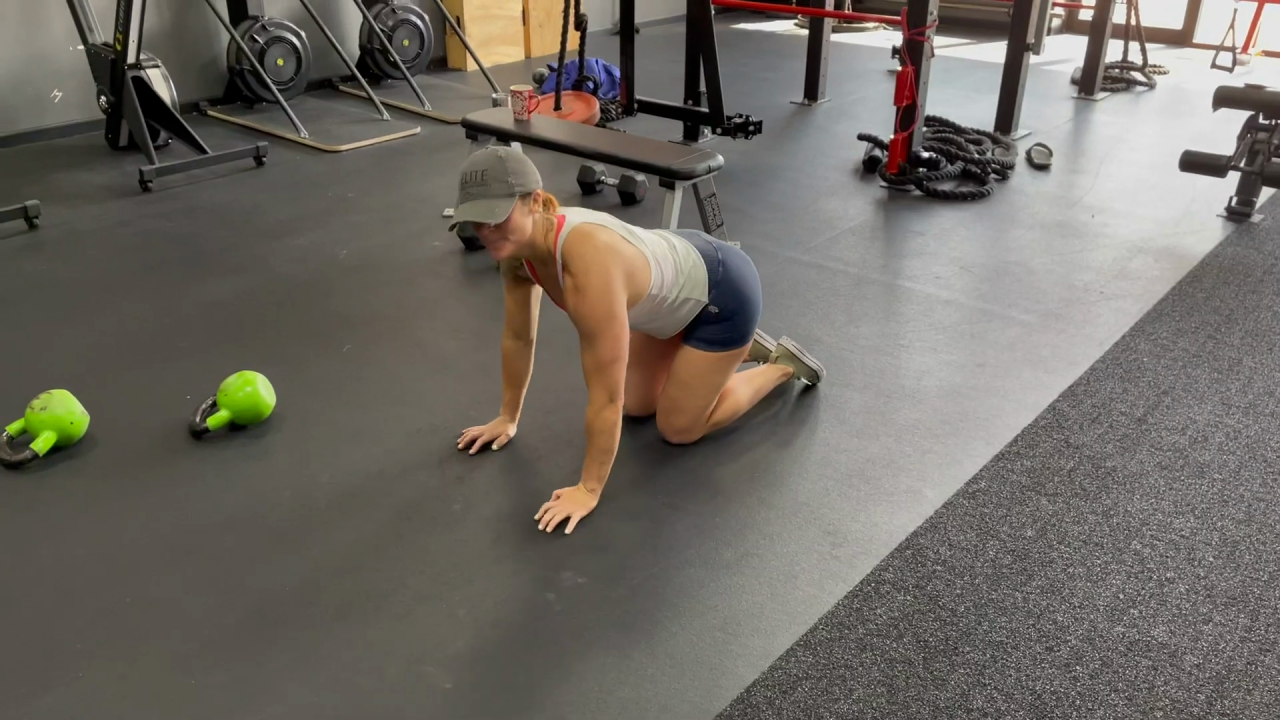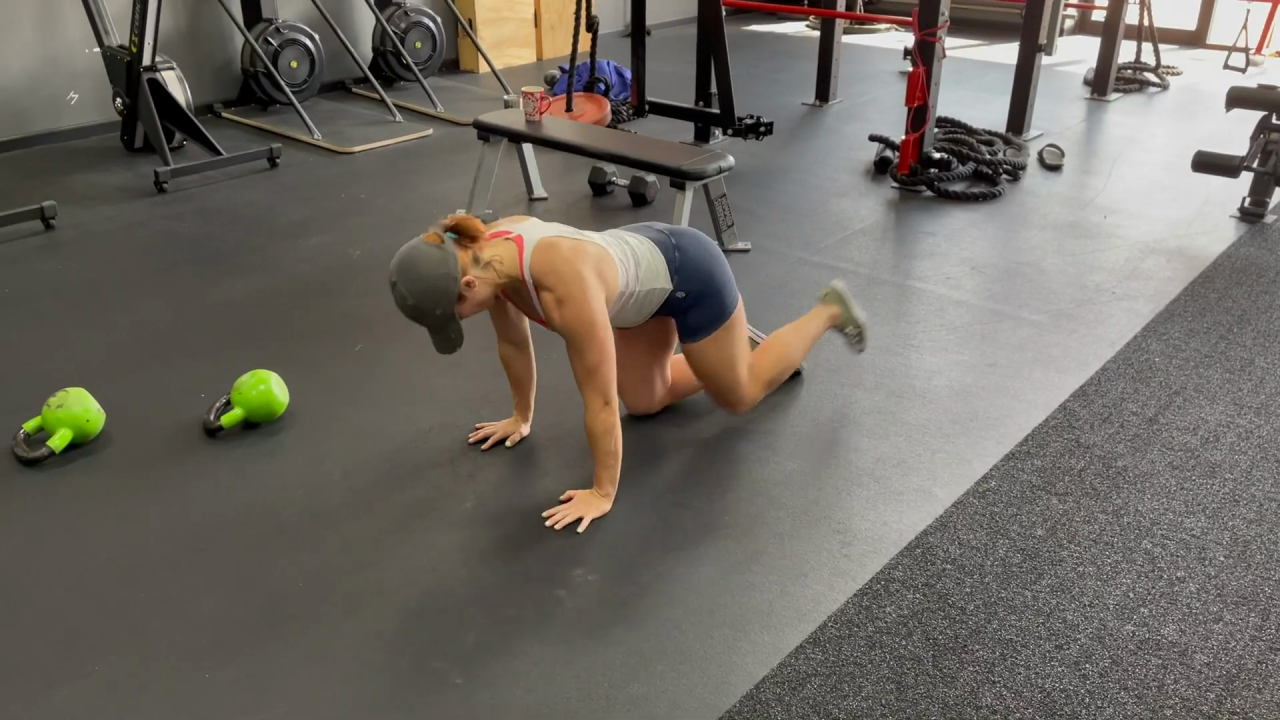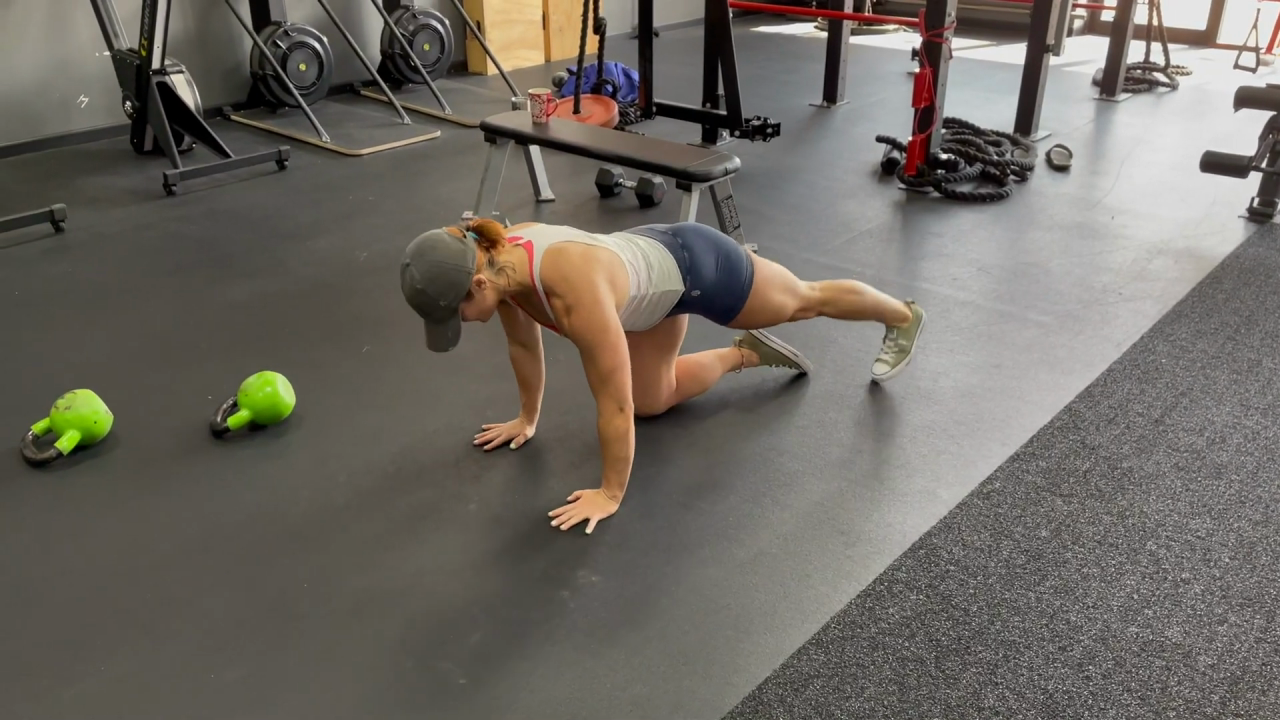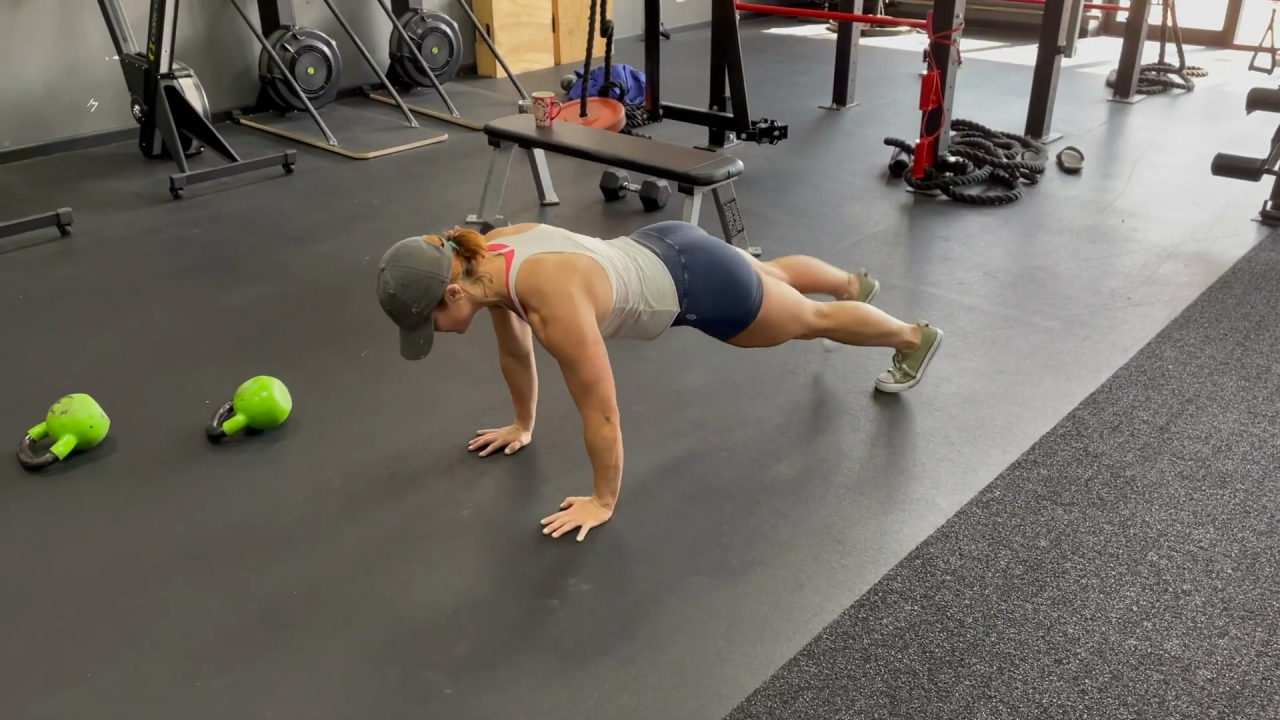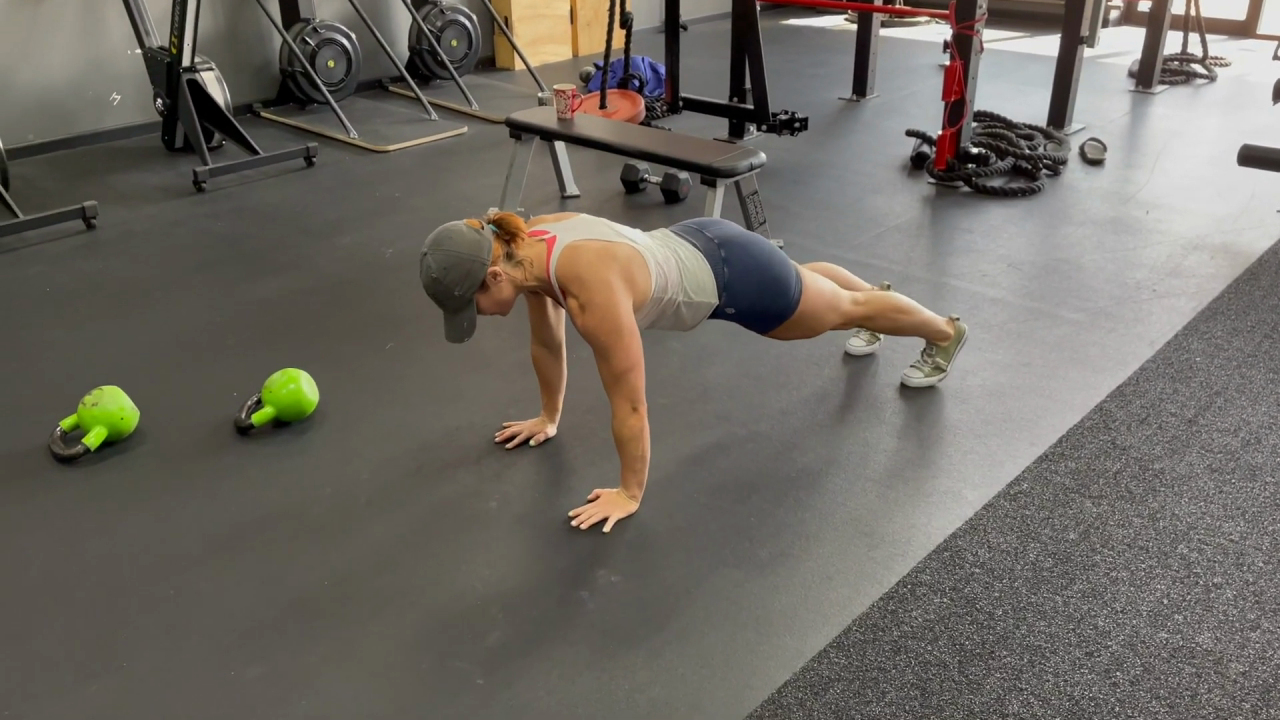
dt=1s
person 1, frame 1
left shoulder: (590, 268)
right shoulder: (516, 245)
left elbow: (605, 397)
right elbow: (517, 337)
left wrist: (588, 490)
right wrist: (507, 418)
left hip: (724, 292)
right hip: (679, 273)
left knee: (678, 428)
right knee: (638, 406)
left ankle: (783, 366)
right ankle: (743, 350)
person 1, frame 2
left shoulder: (563, 286)
right shoulder: (480, 258)
left elbow: (600, 399)
right elbow: (513, 342)
left wrist: (602, 493)
right wrist: (521, 417)
left hip: (688, 273)
right hip: (645, 258)
left knee: (739, 394)
right knee: (643, 401)
left ankle: (828, 312)
right ankle: (734, 346)
person 1, frame 3
left shoulder: (576, 292)
right shoulder: (496, 260)
left elbow: (614, 404)
right elbow: (523, 343)
left wrist: (610, 494)
right wrist: (527, 418)
left hip: (695, 267)
right hip: (648, 261)
left knee: (806, 301)
right knee: (652, 401)
left ankle: (902, 315)
right ankle: (745, 353)
person 1, frame 4
left shoulder: (552, 301)
right shoulder: (488, 259)
left elbow: (601, 414)
right elbow: (514, 351)
left wrist: (602, 501)
right wrist: (522, 425)
left hip: (697, 284)
right hip: (659, 248)
left knee: (812, 319)
right knee: (774, 275)
left ankle: (914, 338)
right ankle: (852, 285)
person 1, frame 5
left shoulder: (590, 288)
right shoulder: (528, 247)
left elbow: (629, 402)
right elbow: (546, 342)
left wrist: (630, 493)
right wrist: (548, 417)
left hip: (735, 277)
right hip: (696, 245)
left knee: (844, 311)
right knee: (805, 279)
left ankle: (945, 333)
right ankle: (875, 290)
